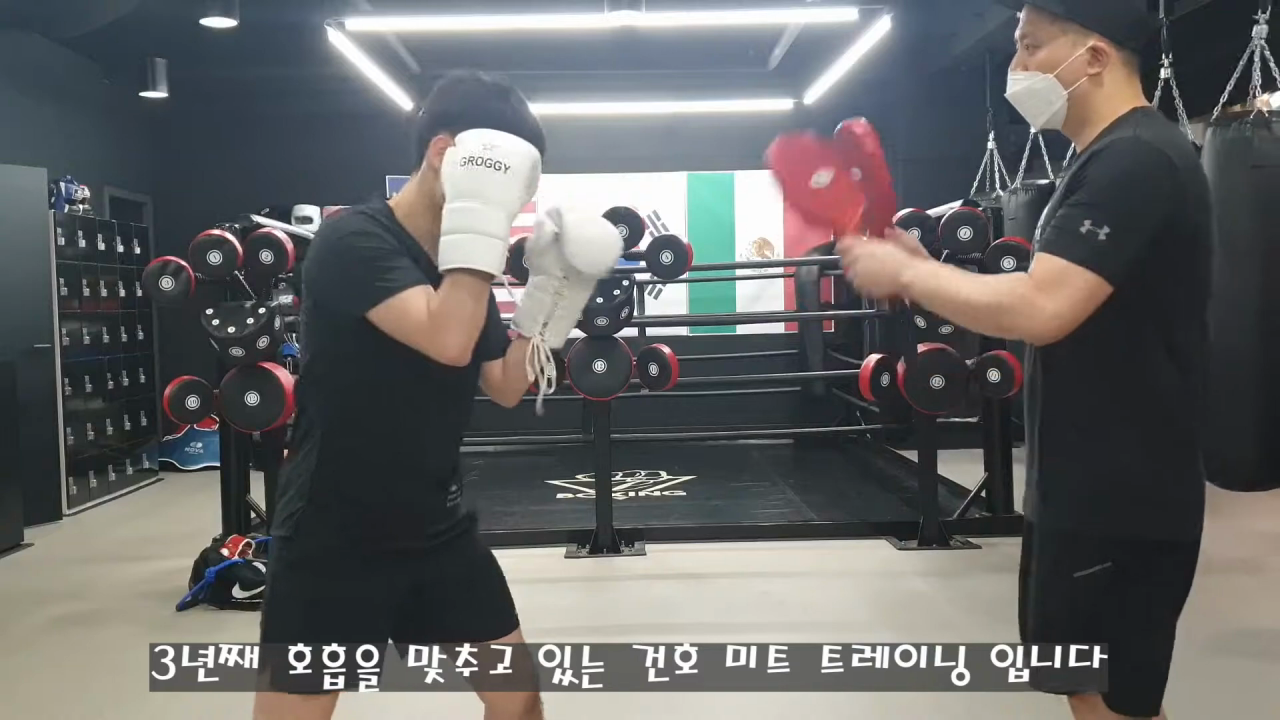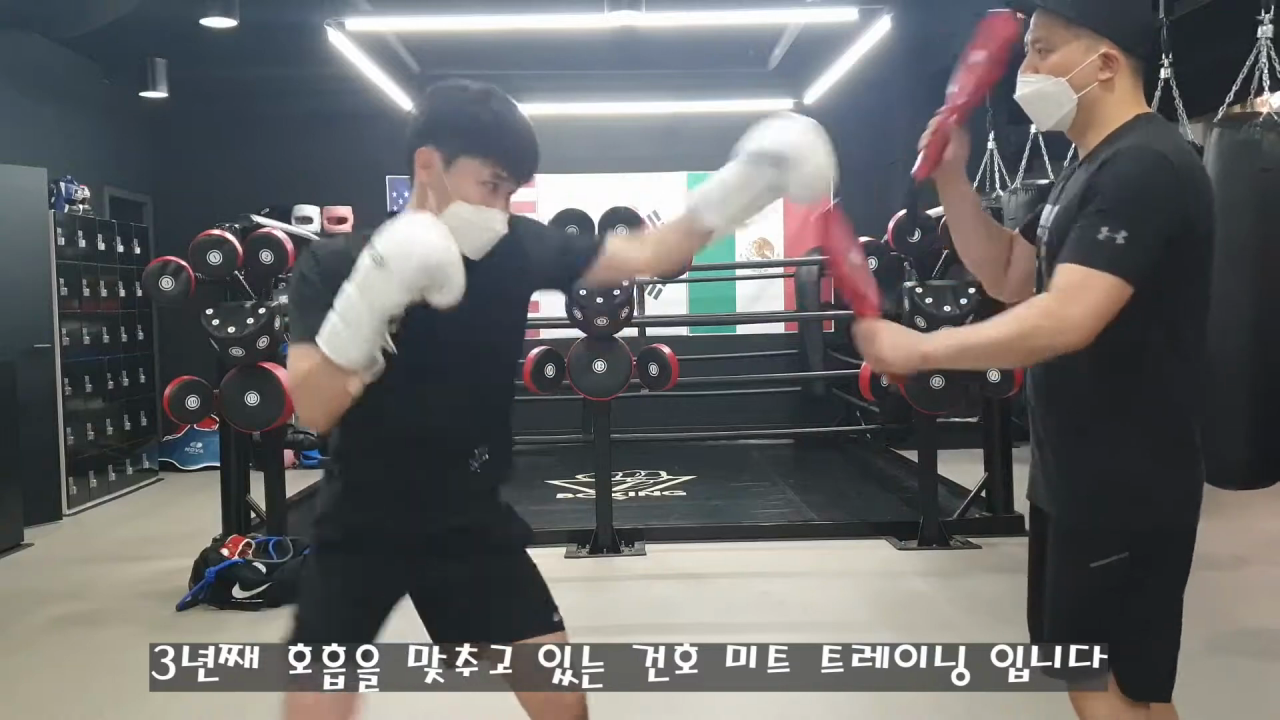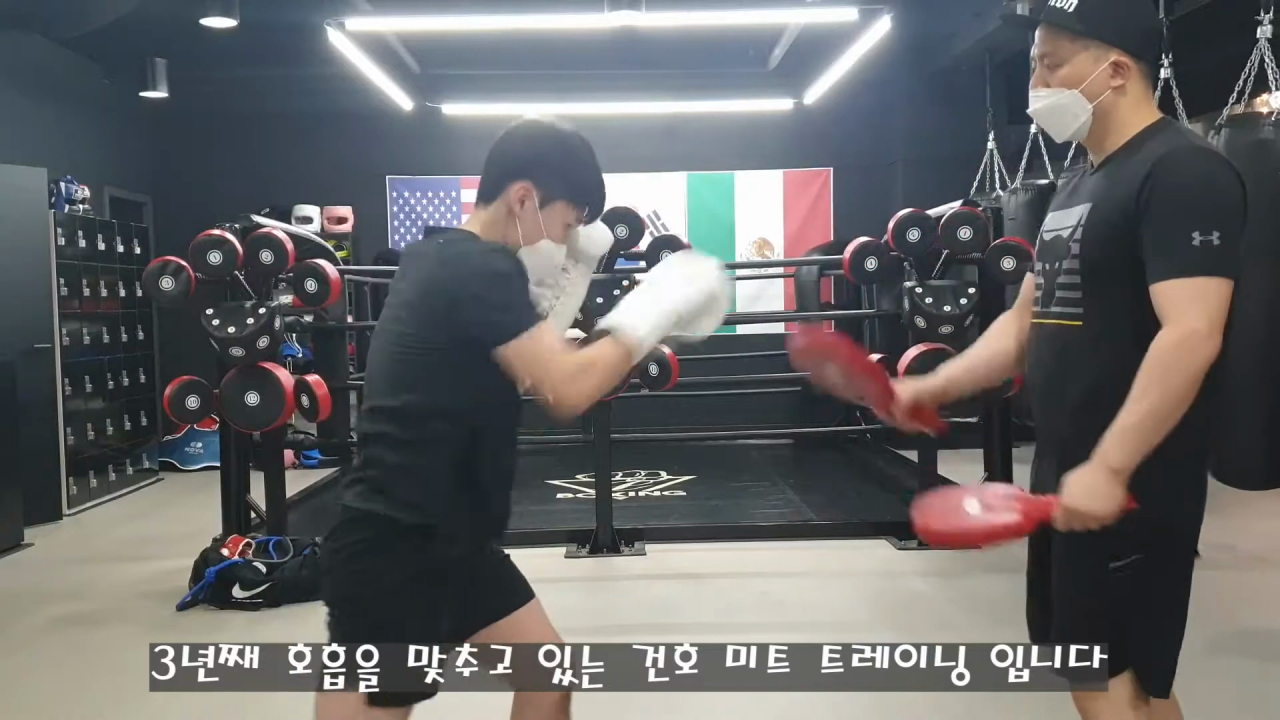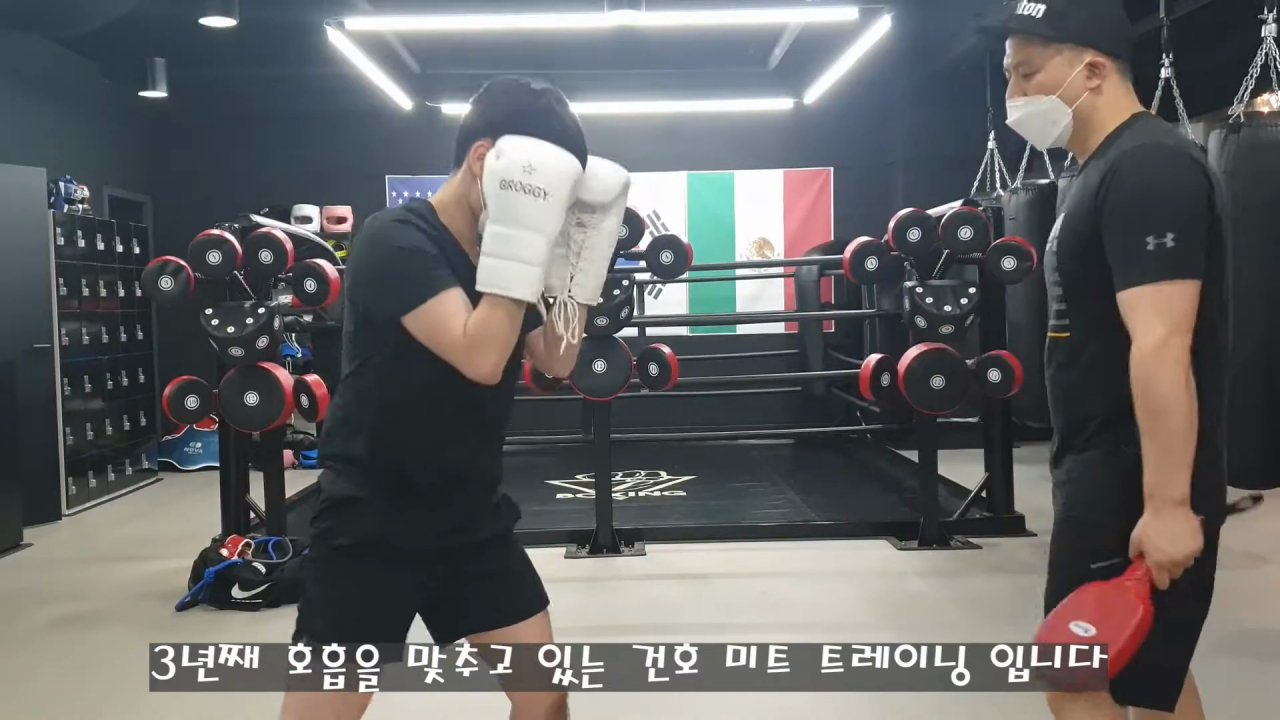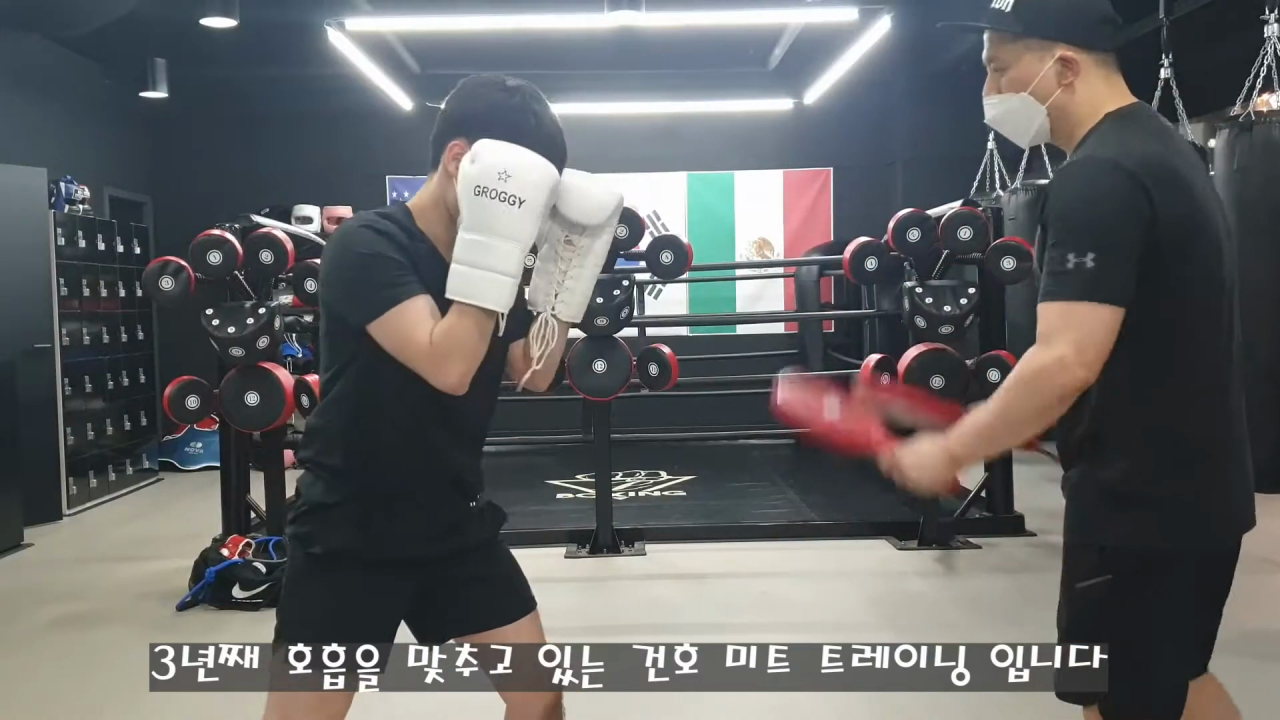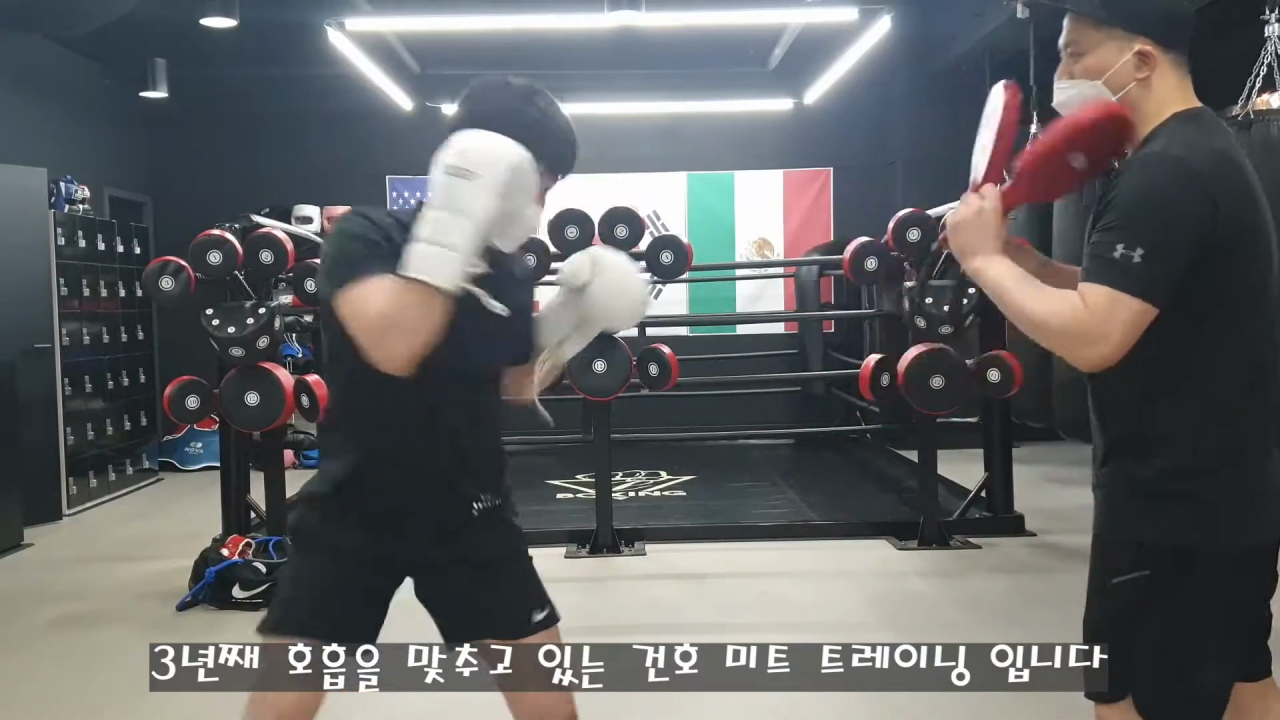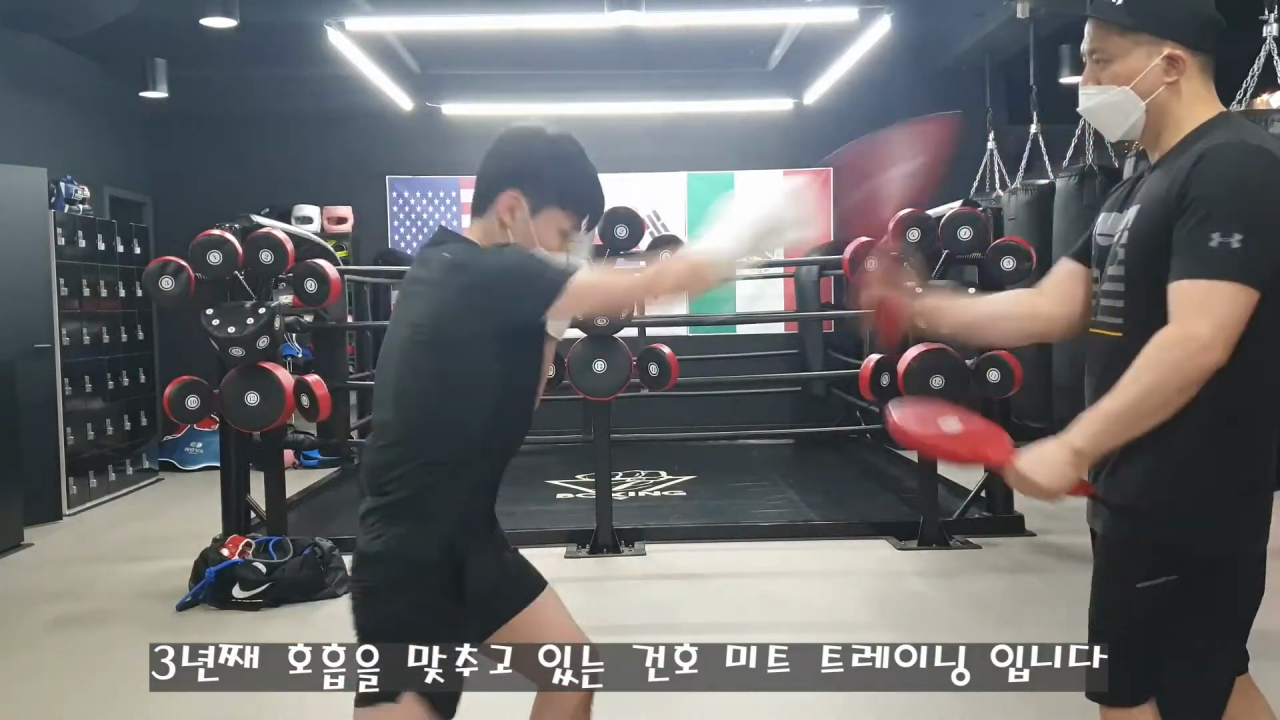
dt=0.4s
person 1, frame 1
left shoulder: (1134, 161)
right shoulder: (1110, 161)
left elbow: (1041, 310)
right elbow: (1055, 302)
left wrist: (899, 276)
right wrist: (930, 272)
left hip: (1121, 489)
right hip: (1088, 480)
person 1, frame 2
left shoulder: (1147, 168)
right shoulder: (1093, 168)
left elbow: (1066, 319)
right elbow: (1013, 278)
left wrist: (920, 348)
right wrist: (953, 186)
left hip: (1126, 481)
right hip: (1079, 473)
person 1, frame 3
left shoulder: (1185, 174)
right shoulder: (1078, 185)
left elbow: (1190, 337)
right elbow: (1027, 321)
left wrist: (1109, 470)
right wrist: (938, 384)
left hip: (1131, 488)
right hip: (1068, 478)
person 1, frame 4
left shoulder: (1149, 168)
right shoulder: (1104, 174)
left elbow: (1162, 346)
left wrist: (1168, 502)
left hip: (1129, 488)
right hip: (1109, 476)
person 1, frame 5
left shoulder: (1098, 178)
right shoulder: (1155, 151)
left elbow: (1068, 361)
left wrist: (948, 453)
right wrist: (986, 424)
left hip: (1139, 497)
right hip: (1192, 483)
person 1, frame 6
left shoulder: (1166, 173)
right shoulder: (1191, 157)
left elbow: (1093, 337)
right elbow: (1115, 301)
left wrist: (982, 258)
right wrist: (1014, 255)
left hip: (1176, 497)
right hip: (1219, 488)
person 1, frame 7
right shoulder: (1146, 183)
left elbow: (1197, 340)
right elbow: (1051, 310)
left wrist: (1075, 446)
right wrist: (926, 308)
left hip: (1189, 499)
right hip: (1148, 491)
person 2, frame 1
left shoulder: (458, 256)
right shoulder: (351, 239)
left elbow: (506, 386)
right elbow: (448, 340)
left wrist: (557, 286)
right wrist: (482, 217)
left hip: (435, 528)
right hip: (333, 537)
person 2, frame 2
left shoulder: (516, 248)
right shoulder: (333, 264)
left elbow: (643, 257)
right elbow: (313, 406)
left wrist: (740, 186)
right wrist: (373, 295)
left hip: (471, 524)
right hip: (360, 534)
person 2, frame 3
left shoulder: (445, 263)
right shoulder: (479, 270)
left elbow: (504, 374)
right elbow: (568, 390)
left wrist: (551, 297)
right wrist: (656, 309)
left hip: (427, 535)
right hip: (390, 544)
person 2, frame 4
left shoulder: (494, 249)
right shoulder: (395, 239)
left elbow: (556, 361)
right elbow: (480, 358)
left wrist: (586, 241)
right wrist: (523, 232)
left hip: (471, 519)
right hip: (369, 526)
person 2, frame 5
left shoulder: (478, 254)
right shoulder: (368, 245)
left elbow: (533, 373)
right elbow: (448, 367)
left wrist: (571, 259)
right wrist: (496, 243)
left hip: (455, 525)
right hip: (350, 532)
person 2, frame 6
left shoulder: (509, 271)
right shoulder: (365, 237)
right elbow: (393, 349)
left wrist: (572, 318)
right wrist: (455, 223)
left hip: (470, 526)
right hip: (352, 524)
person 2, frame 7
left shoulder: (445, 269)
right shoulder: (484, 276)
left elbow: (522, 384)
right elbow: (645, 286)
left wrist: (546, 318)
right wrist: (748, 228)
left hip: (456, 538)
right hip: (415, 556)
